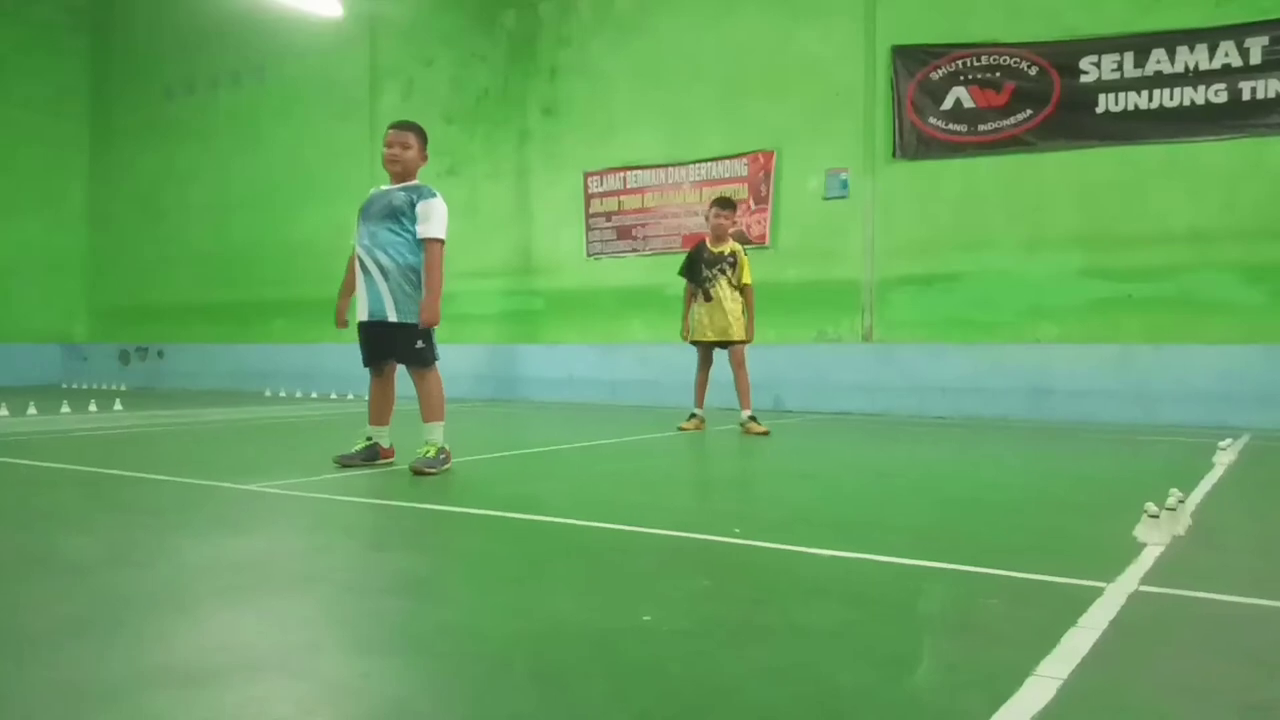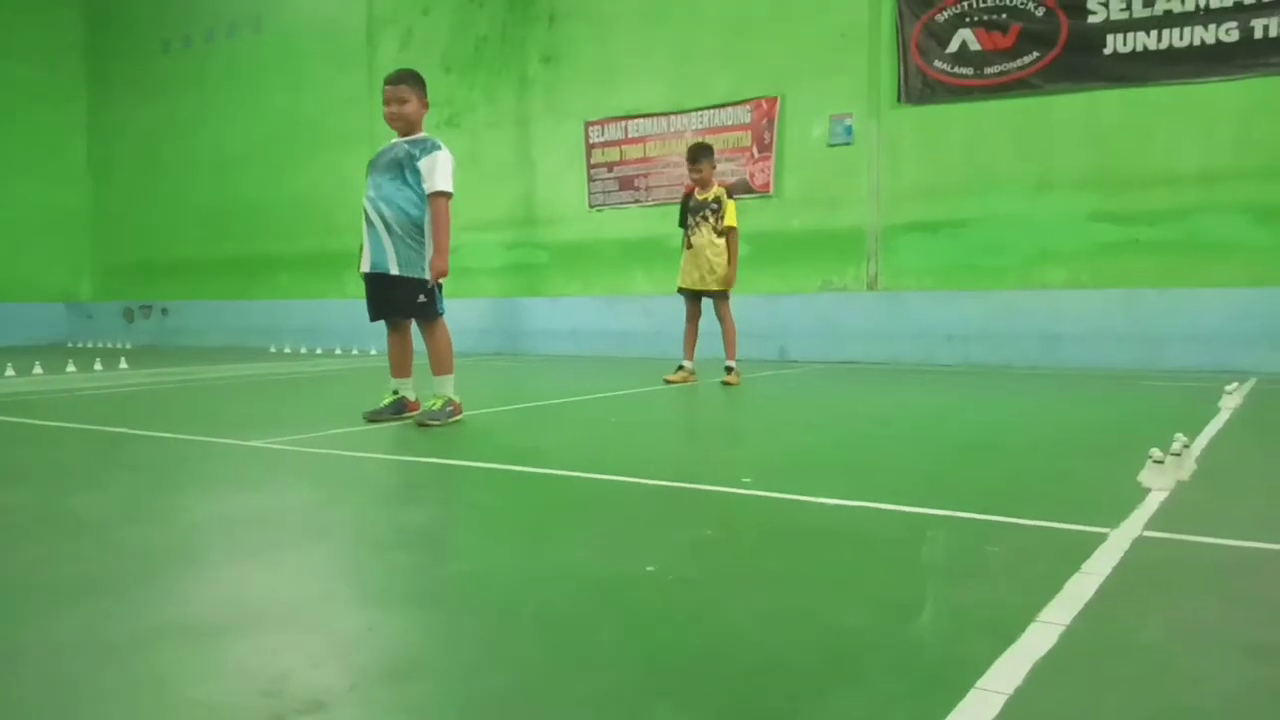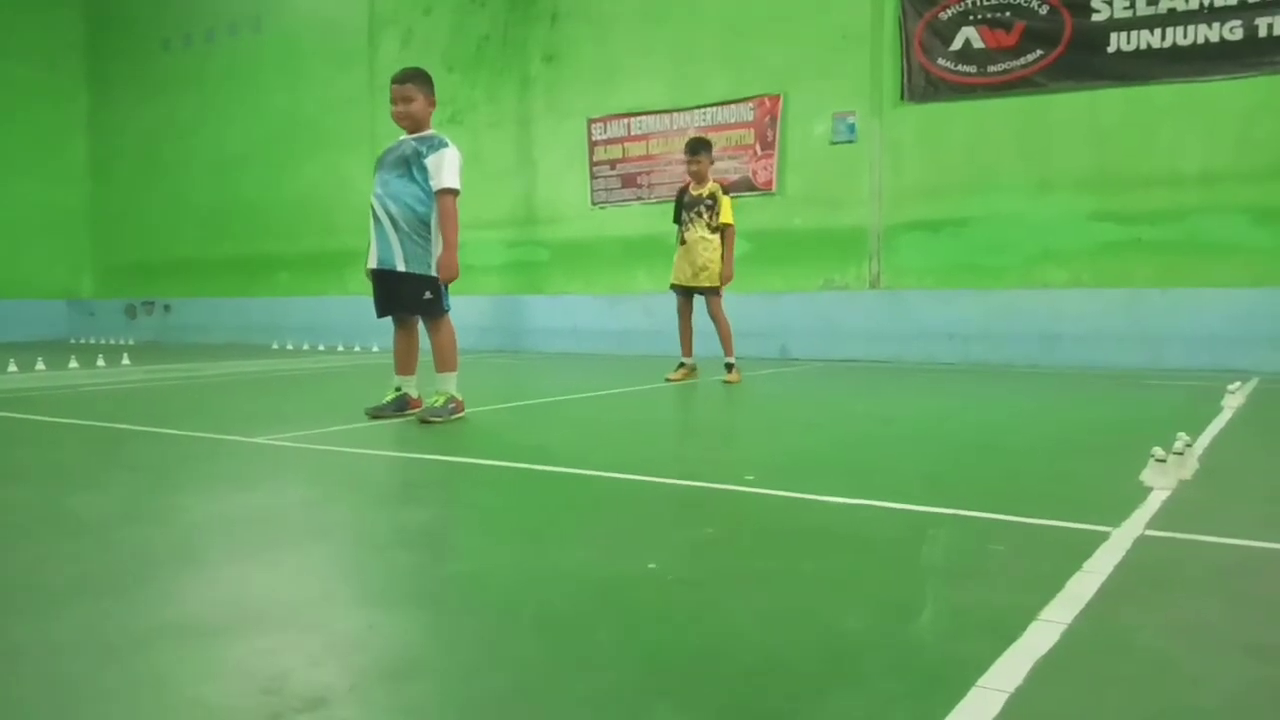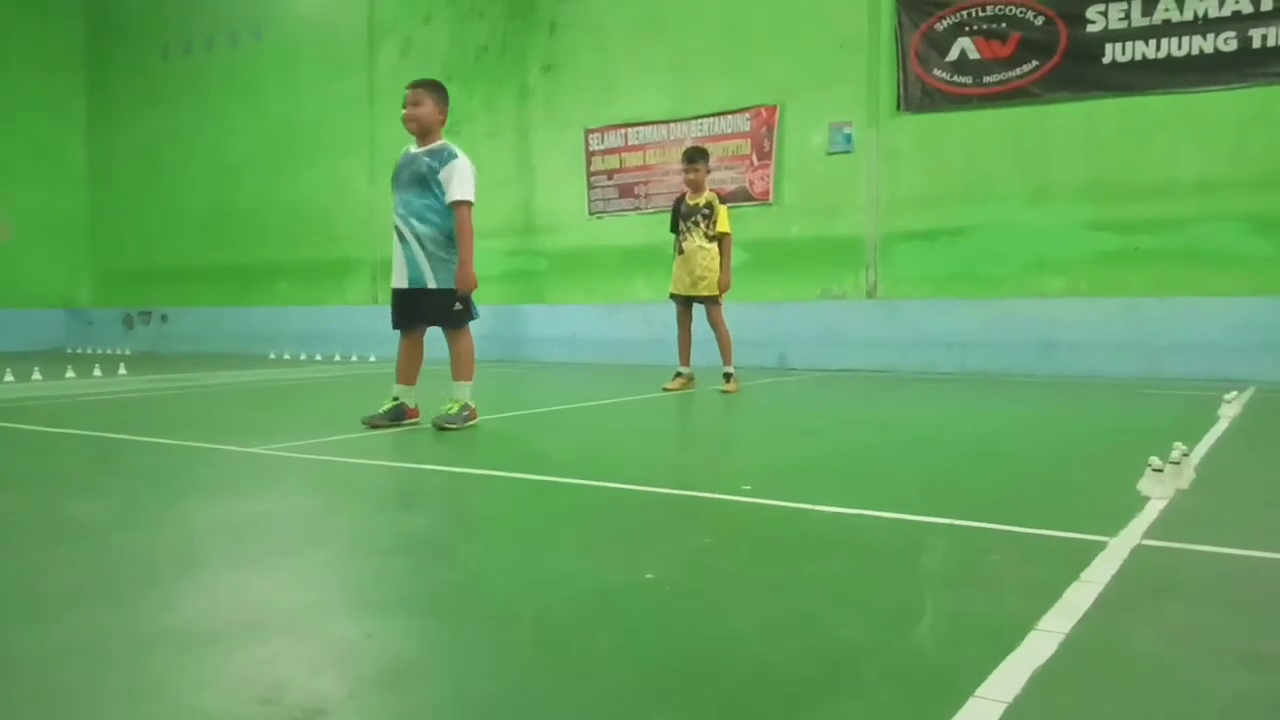
dt=1s
person 1, frame 1
left shoulder: (426, 198)
right shoulder: (372, 200)
left elbow: (433, 249)
right elbow: (358, 251)
left wrist: (432, 299)
right wrist: (344, 296)
left hip: (408, 305)
right hip: (371, 306)
left knee: (422, 368)
right knee: (379, 370)
left ankle: (435, 445)
right ankle: (378, 442)
person 1, frame 2
left shoulder: (431, 151)
right shoulder: (383, 154)
left elbow: (439, 202)
left wrist: (441, 253)
right wrist: (366, 254)
left hip: (415, 258)
right hip: (380, 259)
left knee: (430, 320)
right knee: (395, 323)
left ankle: (446, 397)
right ankle: (403, 396)
person 1, frame 3
left shoulder: (439, 148)
right shoulder: (390, 153)
left elbow: (447, 200)
left wrist: (450, 251)
right wrist: (373, 253)
left hip: (421, 255)
right hip: (388, 256)
left knee: (435, 317)
right knee: (402, 320)
left ankle: (448, 394)
right ankle: (406, 392)
person 1, frame 4
left shoulder: (451, 158)
right shoulder: (405, 159)
left elbow: (462, 212)
left wrist: (466, 263)
right wrist: (399, 258)
left hip: (444, 267)
right hip: (407, 268)
left knee: (455, 328)
right knee: (409, 332)
left ankle: (463, 403)
right ankle: (403, 403)
person 2, frame 1
left shoulder: (737, 250)
right shoulder: (697, 251)
left elbow: (746, 287)
right elbow: (690, 286)
left wrist: (751, 321)
right wrist: (685, 319)
left hip: (732, 317)
right hip: (704, 317)
left knee: (738, 363)
right knee: (703, 364)
left ankle: (747, 416)
right ankle: (697, 414)
person 2, frame 2
left shoulder: (723, 195)
right shoulder: (688, 197)
left elbow: (733, 230)
left wrist: (733, 265)
right wrist: (685, 260)
left hip: (716, 265)
right hip: (692, 266)
left knee: (723, 313)
right knee: (691, 315)
left ankle: (731, 367)
right ankle: (687, 366)
person 2, frame 3
left shoulder: (718, 192)
right shoulder: (683, 193)
left elbow: (728, 228)
left wrist: (728, 263)
right wrist: (677, 257)
left hip: (709, 263)
right hip: (684, 263)
left knee: (715, 311)
right knee: (683, 312)
left ankle: (731, 364)
right ankle: (687, 363)
person 2, frame 4
left shoulder: (715, 201)
right shoulder: (679, 203)
left elbow: (725, 236)
left wrist: (725, 272)
right wrist: (675, 268)
left hip: (708, 271)
right hip: (683, 272)
left knee: (715, 319)
right knee: (682, 321)
left ankle: (729, 373)
right ankle: (684, 373)
